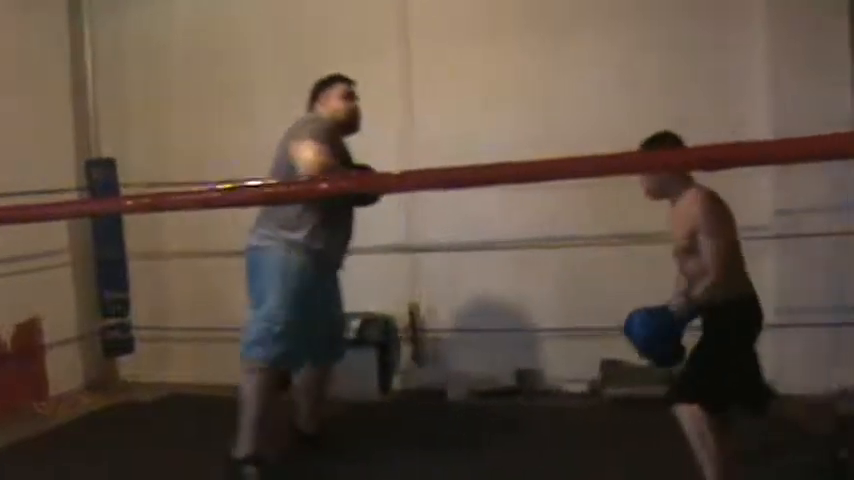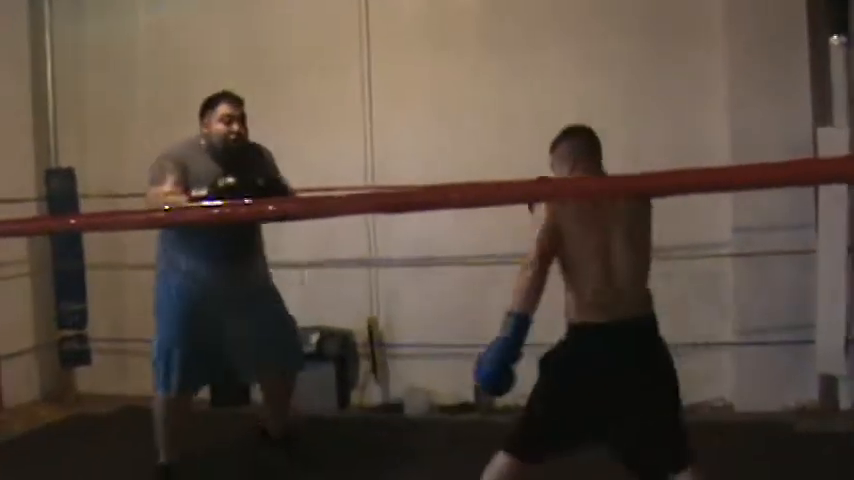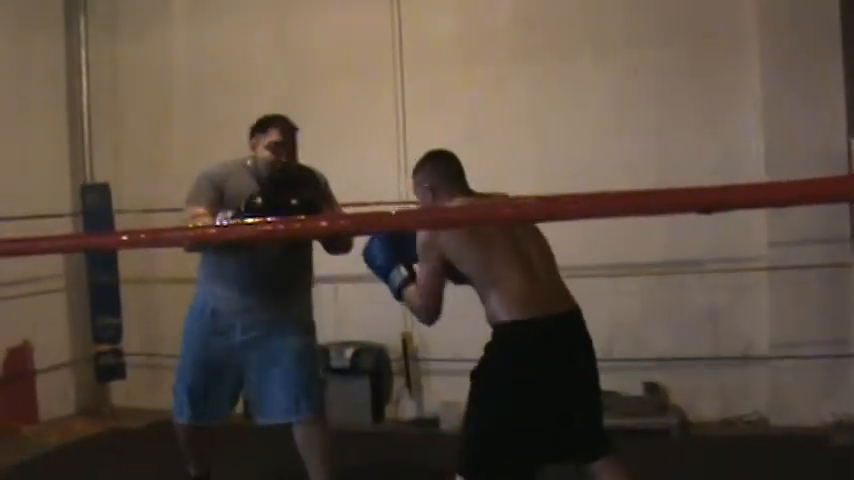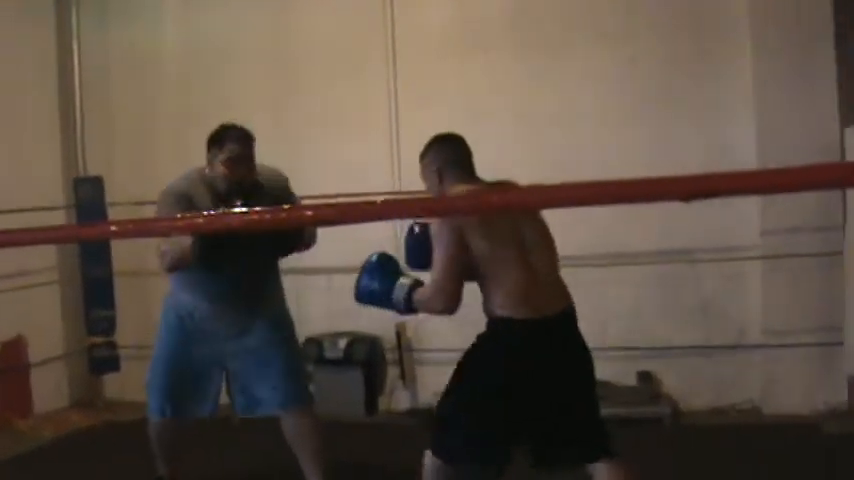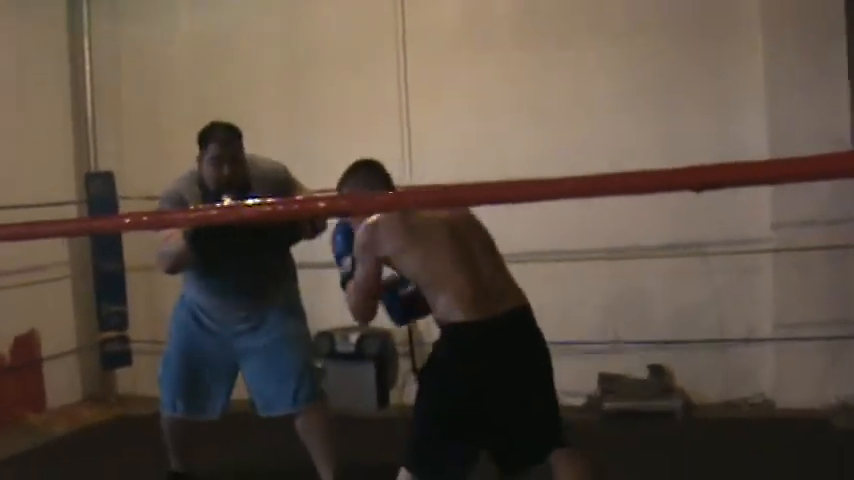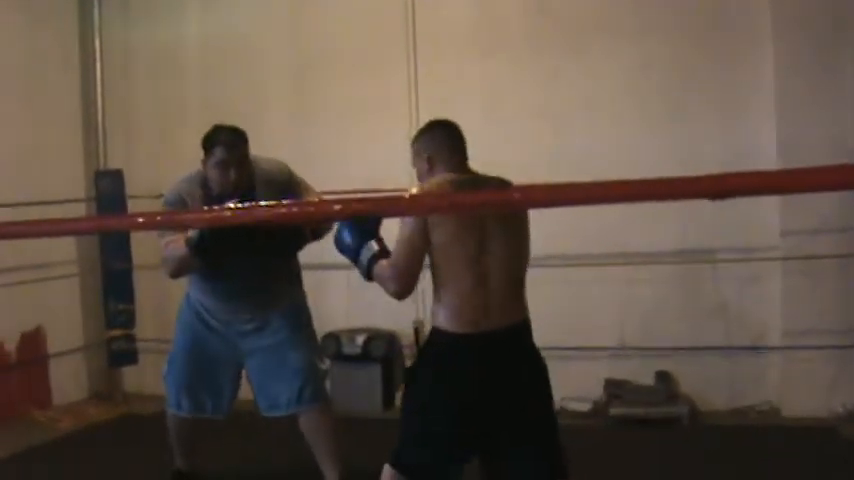
dt=0.5s
person 1, frame 1
left shoulder: (332, 138)
right shoulder: (313, 128)
right elbow: (313, 168)
left hip: (315, 258)
right hip: (286, 252)
left knee: (320, 350)
right knee: (268, 349)
left ankle: (308, 430)
person 1, frame 2
left shoulder: (257, 156)
right shoulder: (176, 159)
right elbow: (158, 205)
left wrist: (276, 196)
right wrist: (210, 199)
left hip: (246, 282)
right hip: (187, 285)
left knee: (281, 356)
right knee: (175, 379)
left ankle: (277, 432)
person 1, frame 3
left shoulder: (311, 183)
right shoulder: (218, 178)
left elbow: (342, 242)
right wrist: (234, 221)
left hip: (283, 317)
right hip: (218, 312)
left knee: (303, 406)
right knee: (191, 403)
person 1, frame 4
left shoulder: (274, 184)
right shoulder: (181, 192)
left elbow: (307, 236)
right elbow: (169, 258)
left wrist: (290, 234)
right wrist: (213, 230)
left hip: (259, 314)
right hip: (192, 316)
left knee: (292, 398)
right knee: (163, 402)
person 1, frame 5
left shoulder: (271, 174)
right shoulder: (178, 194)
left elbow: (315, 218)
right elbow: (167, 260)
left wrist: (292, 226)
right wrist: (201, 232)
left hip: (271, 309)
right hip: (203, 312)
left knee: (302, 394)
right knee: (176, 396)
person 1, frame 6
left shoulder: (275, 175)
right shoulder: (181, 196)
right elbow: (171, 263)
left wrist: (296, 232)
right wrist: (206, 238)
left hip: (276, 309)
right hip: (208, 312)
left knee: (306, 394)
right knee: (182, 395)
person 2, frame 1
left shoulder: (701, 205)
right shoulder: (681, 208)
left elbow: (717, 275)
left wrist: (676, 313)
right wrist: (676, 306)
left hip: (730, 316)
right hip: (735, 312)
left knee: (685, 396)
right knee: (758, 399)
person 2, frame 2
left shoulder: (560, 202)
right shoulder: (636, 197)
left elbow: (534, 268)
left wrist: (506, 343)
left hip: (587, 345)
right hip: (640, 339)
left knee: (517, 448)
person 2, frame 3
left shoulder: (435, 229)
left elbow: (427, 311)
left wrist: (394, 273)
left hip: (520, 344)
right hip: (569, 331)
right knee: (592, 450)
person 2, frame 4
left shoulder: (448, 212)
left elbow: (444, 299)
left wrist: (396, 290)
left hip: (513, 339)
right hip: (561, 332)
left knee: (445, 450)
person 2, frame 5
left shoulder: (373, 228)
right shoulder: (447, 205)
left elbow: (362, 311)
left wrist: (349, 267)
left hip: (467, 343)
right hip: (520, 330)
right knee: (550, 447)
person 2, frame 6
left shoulder: (425, 199)
right shoulder: (506, 193)
left elbow: (398, 284)
left wrist: (365, 252)
left hip: (454, 351)
right hip: (513, 345)
